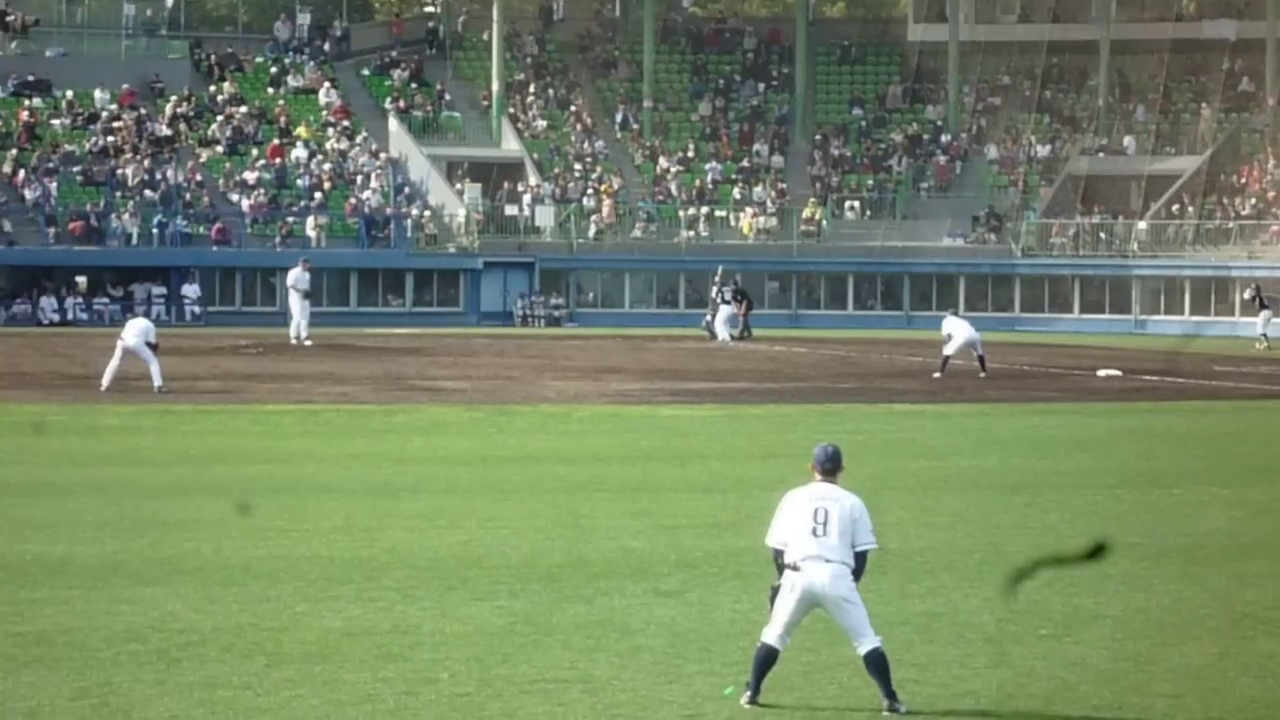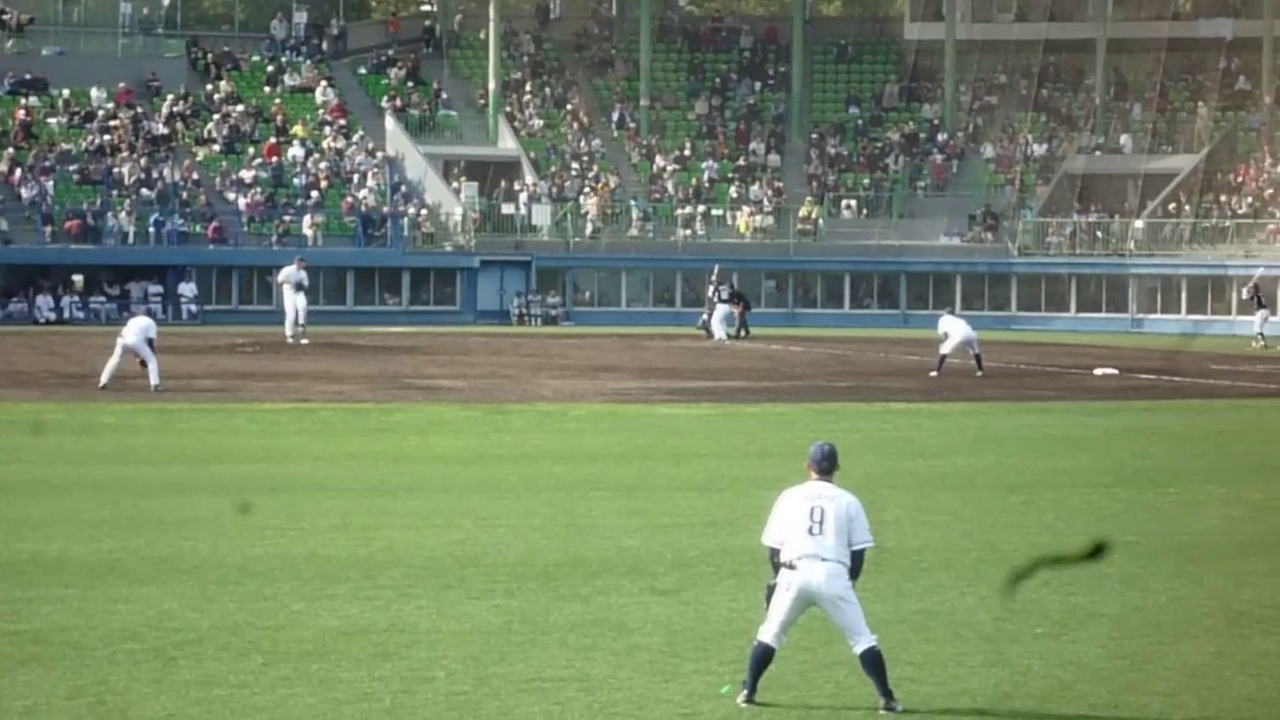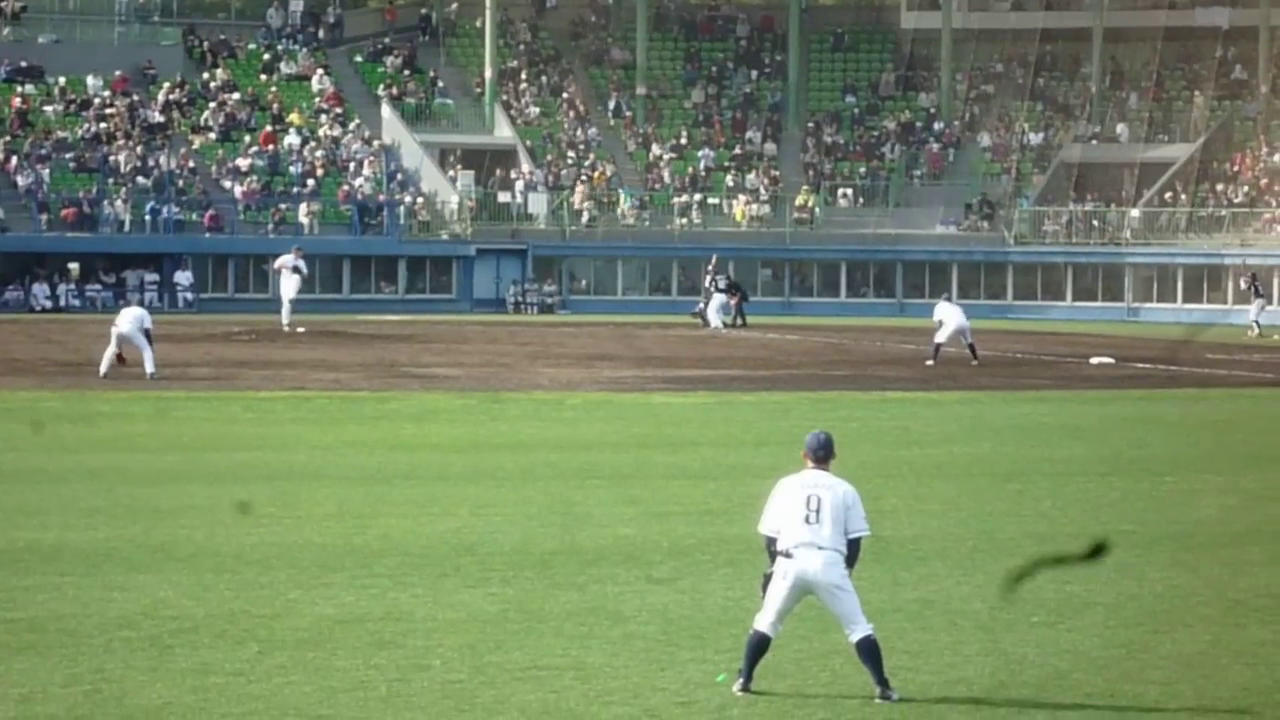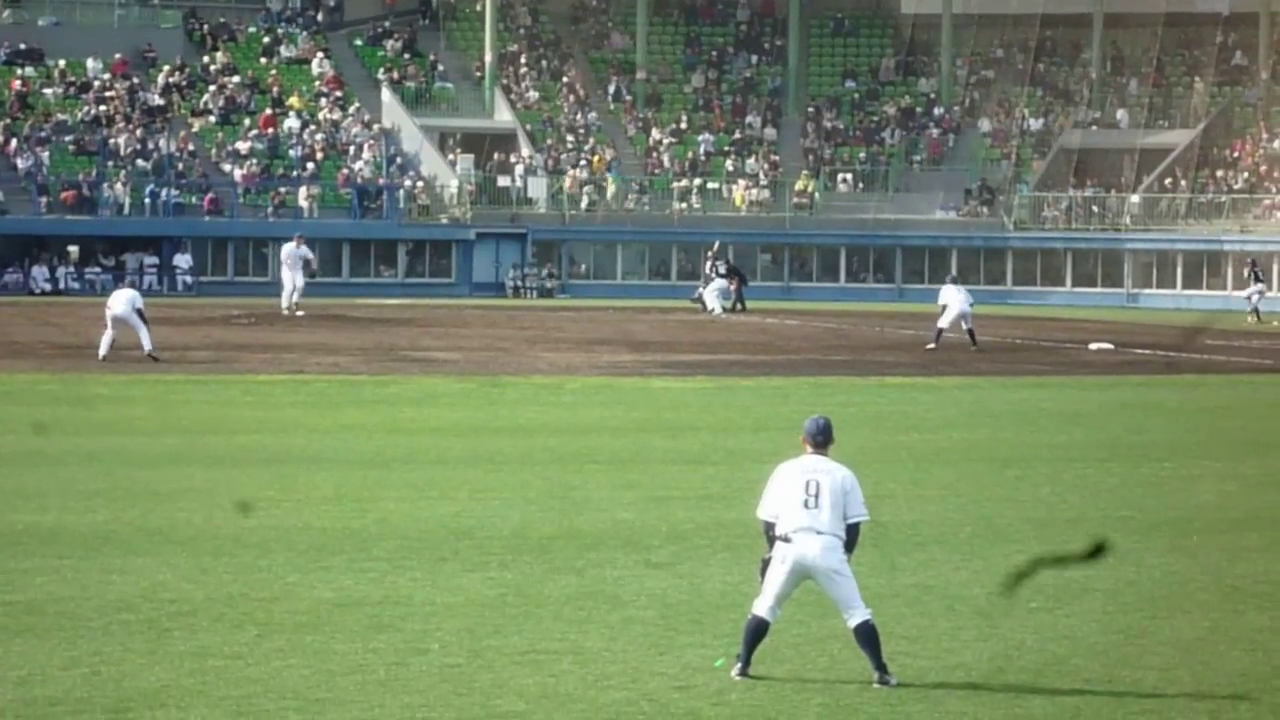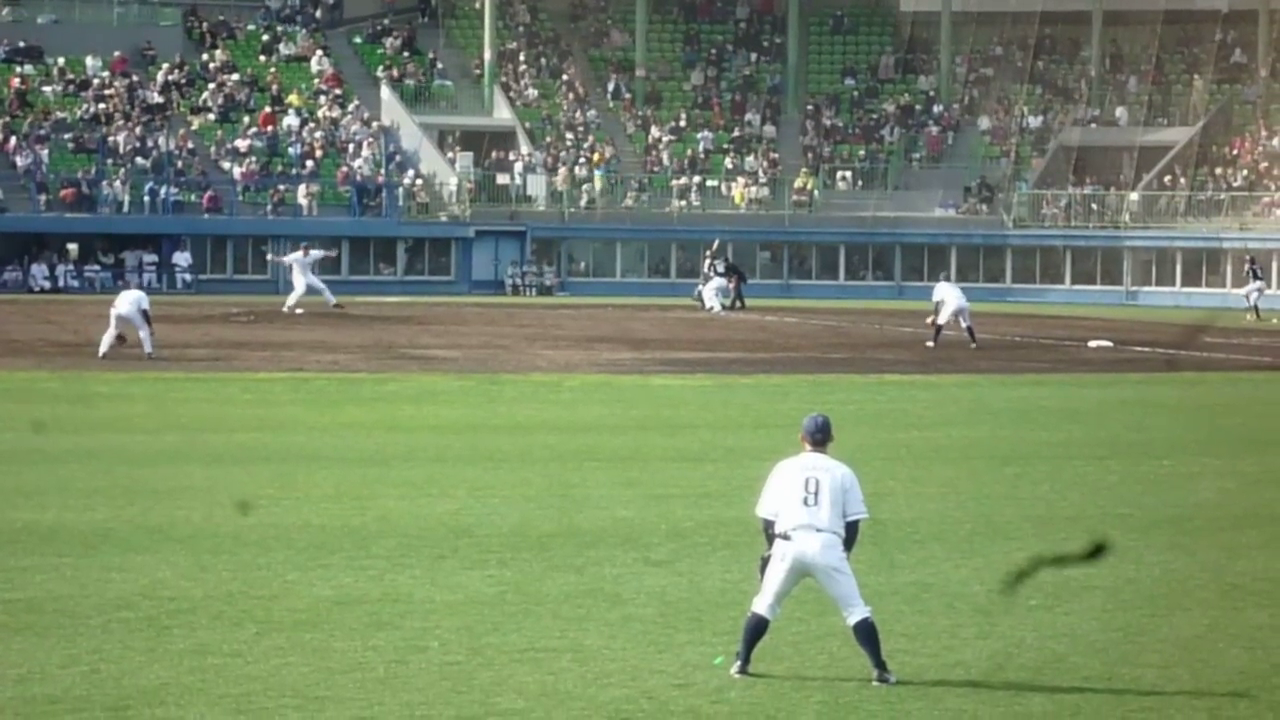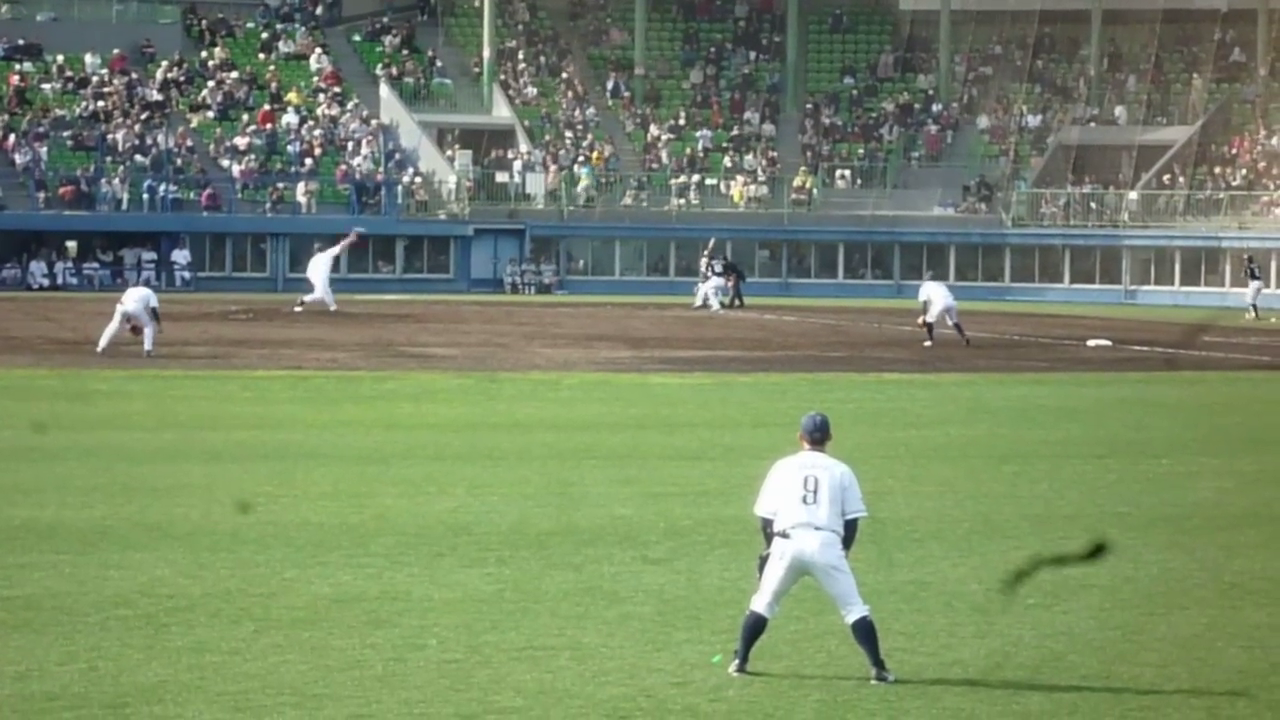
dt=0.3s
person 1, frame 1
left shoulder: (793, 497)
right shoulder: (852, 502)
left elbow: (777, 547)
right elbow: (861, 552)
left wrist: (783, 579)
right wrist: (852, 582)
left hip: (799, 576)
right hip: (837, 577)
left knee: (774, 635)
right knee: (866, 640)
left ankle: (751, 693)
right ankle: (890, 700)
person 1, frame 2
left shoulder: (789, 496)
right shoulder: (848, 501)
left elbow: (773, 546)
right elbow: (858, 551)
left wrist: (779, 577)
right wrist: (850, 582)
left hip: (795, 574)
right hip: (833, 576)
left knee: (770, 634)
right knee: (862, 639)
left ankle: (748, 692)
right ankle: (886, 698)
person 1, frame 3
left shoulder: (786, 485)
right shoulder: (845, 489)
left elbow: (770, 535)
right elbow: (855, 539)
left wrist: (775, 566)
right wrist: (846, 570)
left hip: (791, 563)
right hip: (829, 565)
left knee: (766, 623)
right knee: (858, 627)
left ankle: (744, 680)
right ankle: (882, 687)
person 1, frame 4
left shoulder: (785, 470)
right shoulder: (843, 474)
left elbow: (768, 519)
right elbow: (853, 523)
left wrist: (774, 551)
right wrist: (845, 554)
left hip: (790, 548)
right hip: (828, 550)
left knee: (765, 607)
right knee: (856, 612)
left ankle: (742, 664)
right ankle: (880, 671)
person 1, frame 5
left shoulder: (784, 468)
right shoulder: (842, 472)
left elbow: (767, 518)
right elbow: (853, 522)
left wrist: (772, 549)
right wrist: (844, 552)
left hip: (789, 545)
right hip: (827, 547)
left knee: (765, 605)
right knee: (856, 610)
left ankle: (742, 663)
right ankle: (879, 669)
person 1, frame 6
left shoulder: (783, 466)
right shoulder: (841, 470)
left elbow: (766, 516)
right elbow: (851, 519)
left wrist: (771, 548)
right wrist: (843, 550)
left hip: (788, 544)
right hip: (826, 545)
left knee: (763, 603)
right knee: (854, 608)
left ankle: (740, 661)
right ankle: (878, 668)
